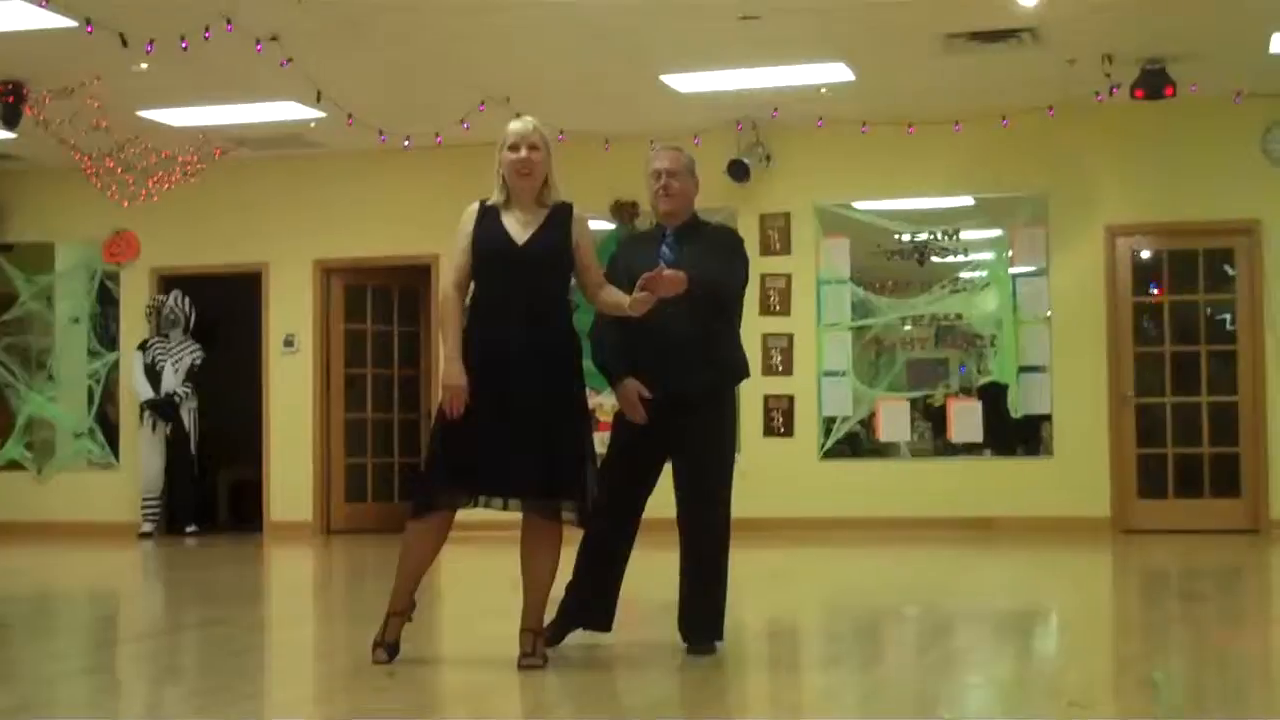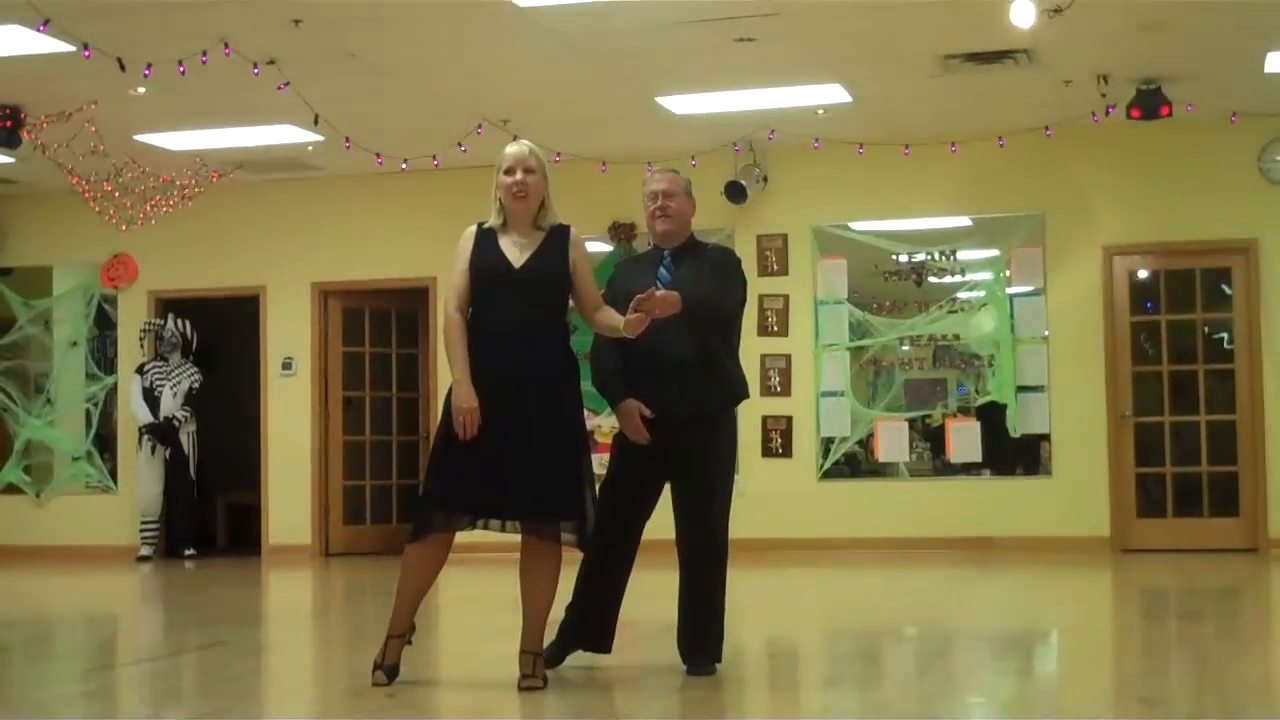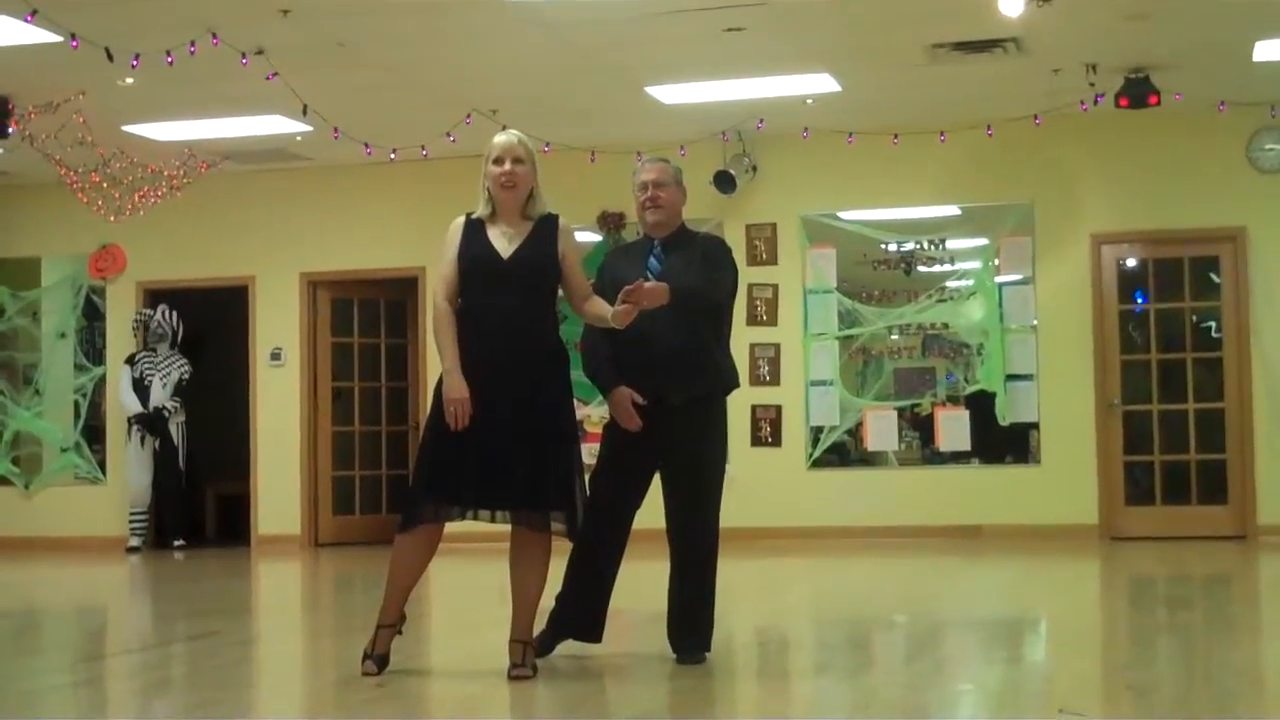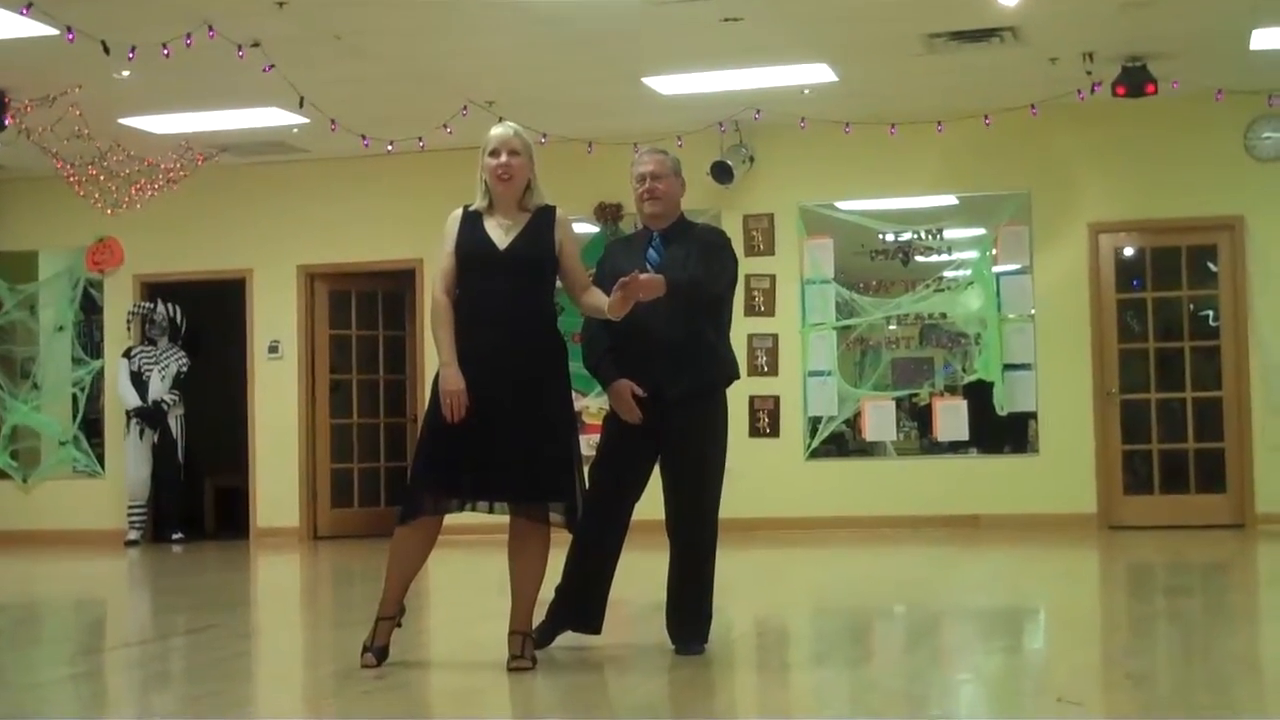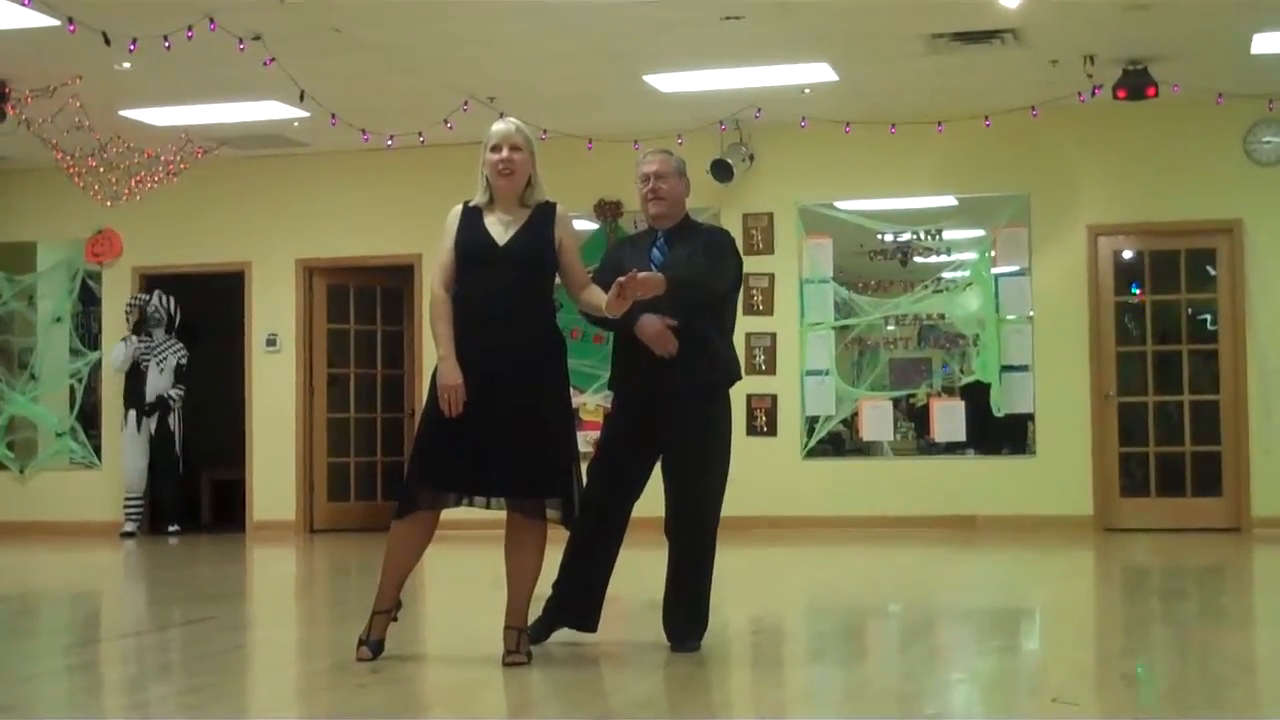
dt=1s
person 1, frame 1
left shoulder: (570, 219)
right shoulder: (477, 215)
left elbow: (596, 289)
right elbow: (453, 291)
left wrist: (631, 303)
right wrist: (452, 363)
left hip: (549, 369)
right hip: (484, 365)
left knee: (544, 500)
right knee: (440, 492)
left ankle: (532, 629)
right ankle: (397, 610)
person 1, frame 2
left shoulder: (567, 241)
right shoulder: (474, 238)
left elbow: (592, 310)
right elbow: (454, 312)
left wrist: (625, 324)
right wrist: (462, 385)
left hip: (548, 392)
right hip: (481, 389)
left knee: (543, 522)
right knee: (440, 513)
left ankle: (530, 651)
right ankle: (396, 634)
person 1, frame 3
left shoulder: (555, 231)
right shoulder: (463, 229)
left elbow: (582, 299)
right elbow: (443, 303)
left wrist: (615, 314)
right wrist: (452, 375)
left hip: (537, 382)
right hip: (471, 380)
left knee: (533, 510)
right knee: (430, 503)
left ankle: (521, 640)
right ankle: (387, 624)
person 1, frame 4
left shoulder: (553, 222)
right shoulder: (461, 221)
left elbow: (580, 290)
right elbow: (441, 295)
left wrist: (612, 305)
right wrist: (449, 367)
left hip: (535, 373)
right hip: (469, 372)
left knee: (532, 501)
right knee: (429, 495)
left ankle: (521, 631)
right ankle: (386, 615)
person 1, frame 5
left shoulder: (553, 219)
right shoulder: (461, 217)
left elbow: (580, 288)
right elbow: (441, 291)
left wrist: (612, 302)
right wrist: (447, 362)
left hip: (535, 370)
right hip: (468, 368)
left knee: (530, 498)
right knee: (426, 490)
left ankle: (516, 626)
right ankle: (383, 609)
person 2, frame 1
left shoulder: (723, 243)
right shoulder: (629, 251)
left elbow: (729, 293)
right elbow: (605, 321)
left wrist: (685, 284)
right wrist: (619, 377)
left hip: (707, 399)
right hip: (641, 397)
left knee: (704, 515)
right knee: (613, 507)
left ankle: (701, 627)
right ankle: (578, 611)
person 2, frame 2
left shoulder: (720, 263)
right shoulder: (627, 273)
left elbow: (726, 311)
right elbow: (604, 343)
left wrist: (679, 303)
right wrist: (619, 398)
left hip: (706, 419)
right hip: (641, 418)
left knee: (703, 536)
right knee: (612, 528)
left ankle: (700, 647)
right ankle: (577, 632)
person 2, frame 3
left shoulder: (711, 252)
right shoulder: (617, 262)
left elbow: (715, 300)
right elbow: (594, 332)
left wrist: (668, 294)
right wrist: (611, 386)
left hip: (696, 407)
right hip: (631, 406)
left knee: (694, 526)
right knee: (602, 517)
left ankle: (690, 636)
right ankle: (568, 621)
person 2, frame 4
left shoulder: (710, 243)
right shoulder: (616, 254)
left elbow: (712, 291)
right elbow: (594, 323)
left wrist: (664, 285)
right wrist: (610, 378)
left hip: (696, 397)
right hip: (631, 396)
left knee: (693, 517)
right knee: (602, 508)
left ankle: (690, 628)
right ankle: (568, 612)
person 2, frame 5
left shoulder: (715, 243)
right shoulder: (623, 250)
left elbow: (710, 285)
right elbow: (593, 304)
left wrist: (663, 284)
right wrist: (636, 320)
left hip: (699, 396)
right hip: (635, 395)
left knee: (692, 516)
right knee: (601, 503)
left ankle: (685, 625)
right ankle: (566, 608)
person 3, frame 1
left shoulder: (194, 350)
right shoulder: (146, 346)
left elbow: (192, 382)
right elbow: (138, 378)
left wrist: (172, 401)
right wrist: (152, 402)
left hip: (182, 413)
right hip: (152, 412)
left knee: (184, 465)
right knee: (152, 466)
left ankle: (187, 520)
right ankle: (149, 520)
person 3, frame 2
left shoulder: (192, 373)
right shoulder: (144, 369)
left elbow: (191, 406)
right elbow: (136, 401)
left wrist: (171, 425)
right wrist: (151, 426)
left hip: (181, 436)
right hip: (151, 436)
left knee: (182, 489)
right knee: (150, 489)
left ankle: (185, 543)
right ankle: (147, 543)
person 3, frame 3
left shoulder: (181, 364)
right shoulder: (134, 360)
left elbow: (180, 396)
right elbow: (124, 392)
left wrist: (161, 415)
right wrist: (140, 415)
left hip: (170, 427)
right hip: (139, 427)
left knee: (171, 481)
right knee: (139, 481)
left ankle: (174, 534)
right ankle: (136, 534)
person 3, frame 4
left shoulder: (179, 356)
right shoulder: (131, 354)
left elbow: (178, 389)
right elbow: (124, 385)
left wrist: (160, 408)
right wrist: (140, 409)
left hip: (169, 420)
right hip: (138, 421)
left knee: (170, 474)
right knee: (137, 474)
left ankle: (174, 527)
right ankle: (135, 528)
person 3, frame 5
left shoulder: (177, 348)
right shoulder: (131, 342)
left elbow: (182, 383)
right elbow: (118, 364)
left wrist: (166, 401)
right wrist: (134, 336)
left hip: (167, 414)
right hip: (136, 412)
left knee: (168, 467)
right knee: (134, 467)
left ankle: (170, 520)
right ankle: (131, 519)
